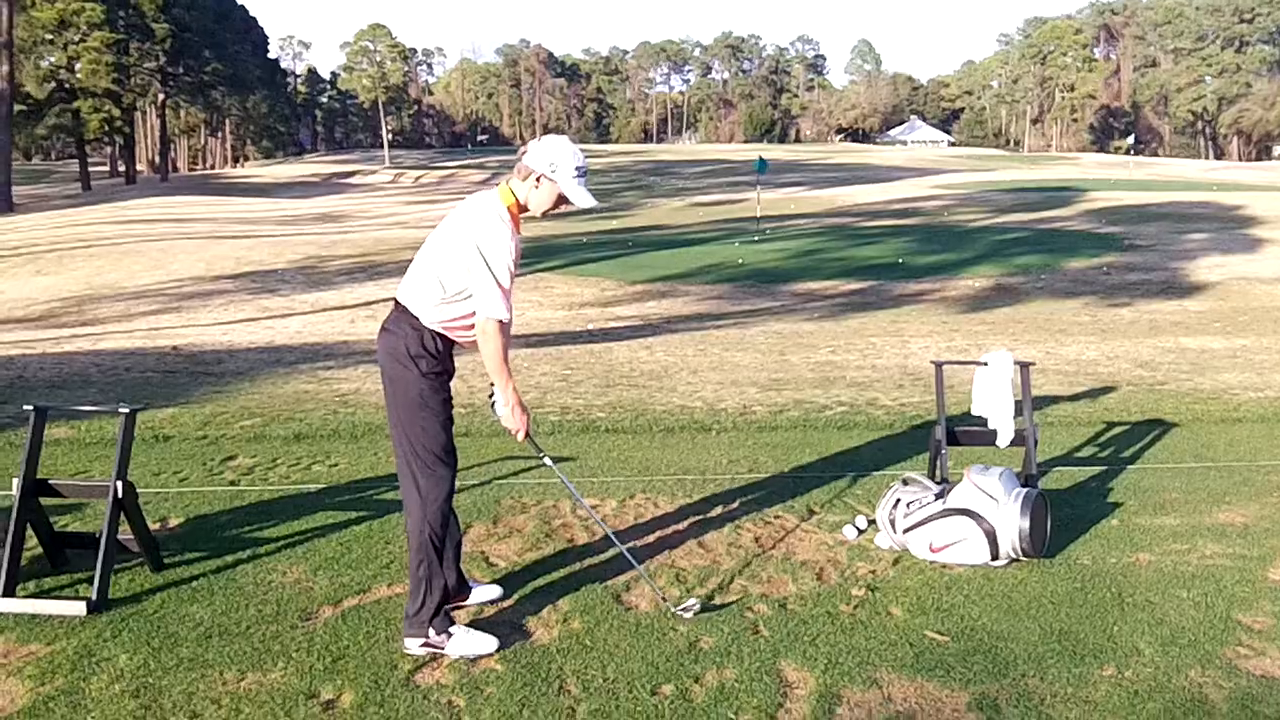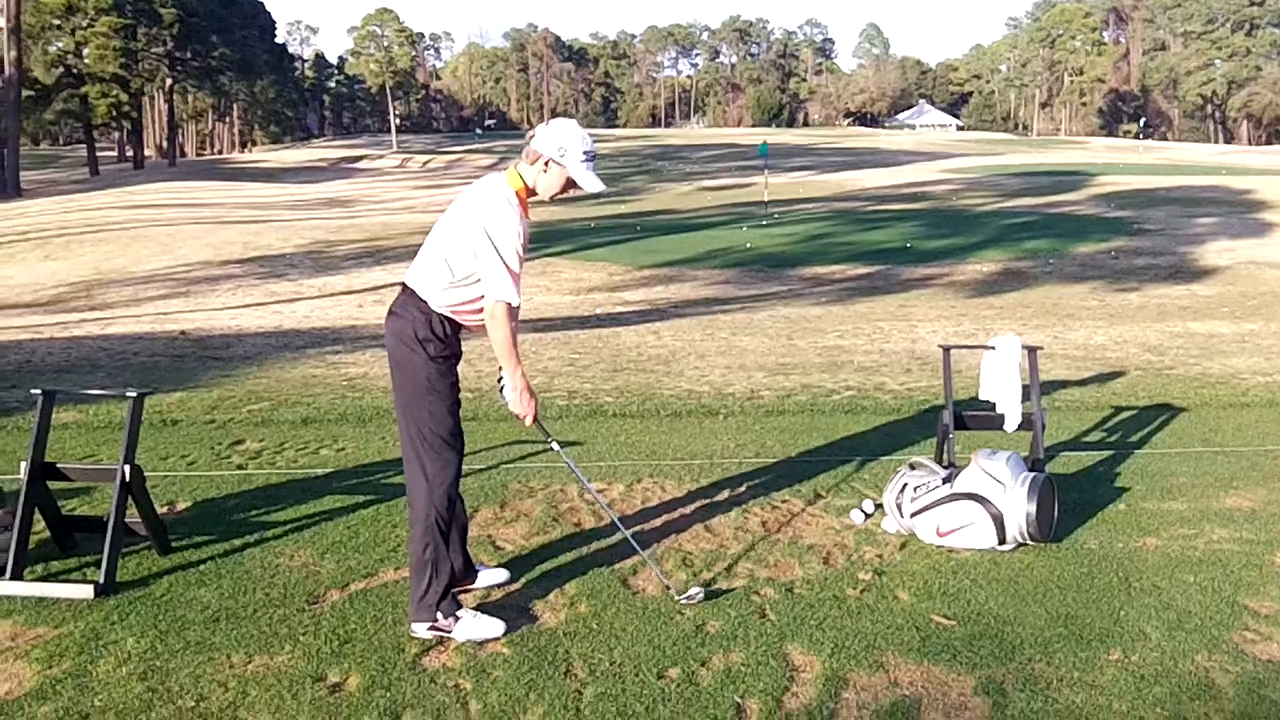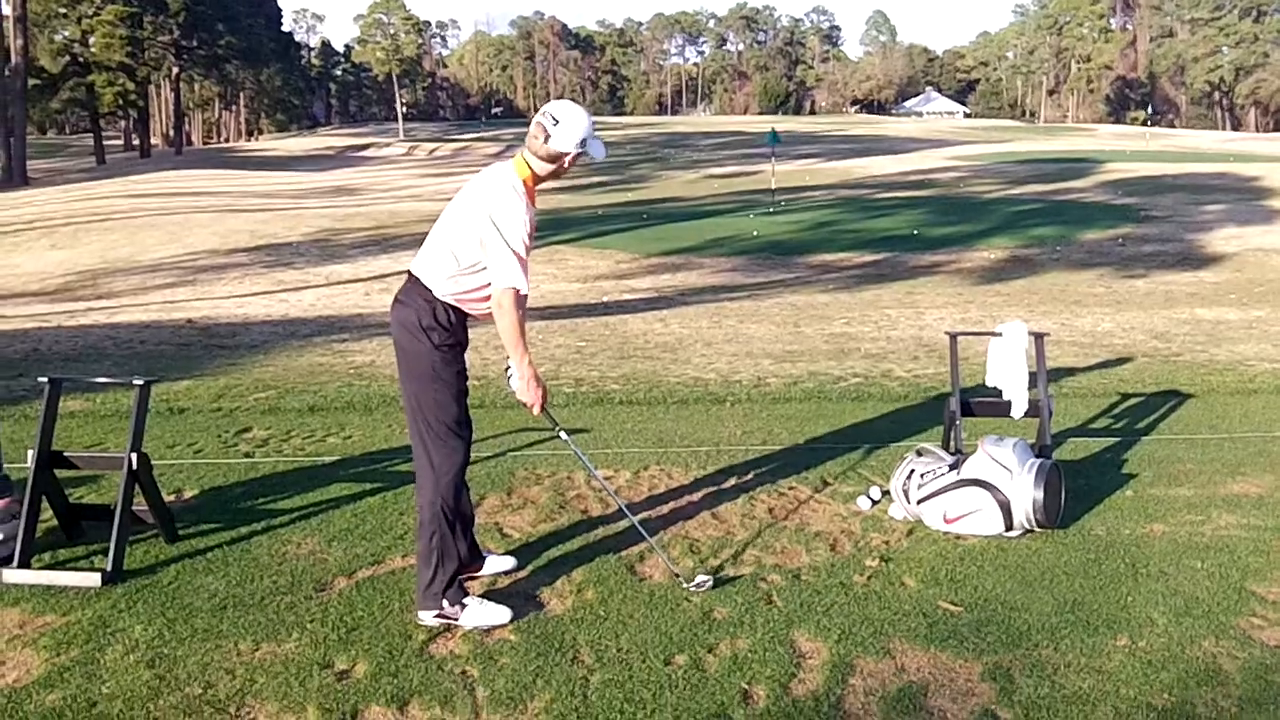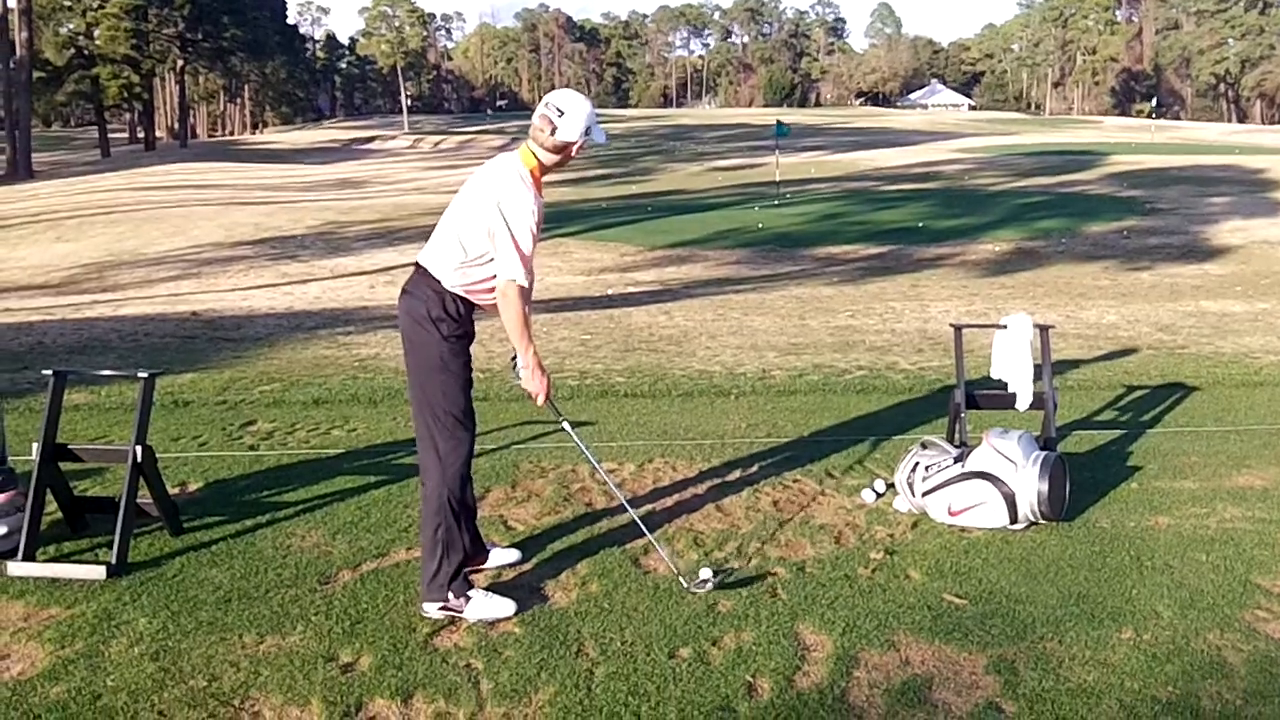
dt=0.3s
person 1, frame 1
left shoulder: (491, 206)
right shoulder: (496, 228)
left elbow: (494, 312)
right elbow: (489, 324)
left wrist: (503, 384)
right wrist: (509, 397)
left hip: (419, 342)
right hip: (416, 347)
left knee: (437, 471)
right knee: (430, 480)
left ankle: (448, 582)
right ankle: (427, 624)
person 1, frame 2
left shoulder: (498, 190)
right shoulder: (504, 211)
left elbow: (500, 298)
right elbow: (499, 308)
left wrist: (512, 371)
right wrist: (518, 382)
left hip: (426, 327)
right hip: (423, 332)
left knee: (444, 455)
right knee: (435, 465)
left ankle: (454, 566)
right ankle: (433, 608)
person 1, frame 3
left shoulder: (507, 180)
right shoulder: (510, 200)
left elbow: (508, 287)
right elbow: (505, 296)
left wrist: (520, 360)
right wrist: (526, 371)
left hip: (433, 315)
right hip: (429, 320)
left knee: (452, 443)
right knee: (443, 452)
left ankle: (461, 554)
right ankle: (440, 595)
person 1, frame 4
left shoulder: (509, 168)
right shoulder: (520, 193)
left elbow: (513, 278)
right elbow: (510, 289)
left wrist: (526, 348)
right wrist: (531, 362)
left hip: (439, 305)
right hip: (438, 311)
left knee: (456, 436)
right knee: (448, 444)
left ankle: (466, 546)
right ankle: (445, 588)
